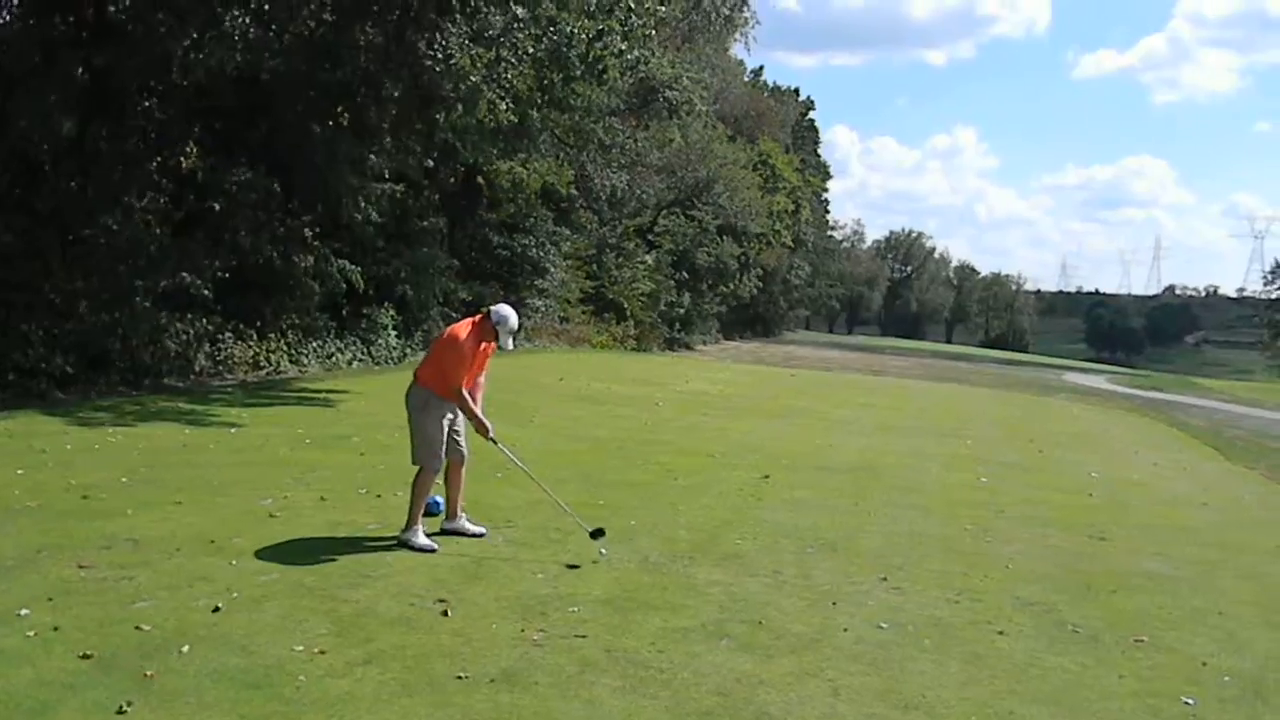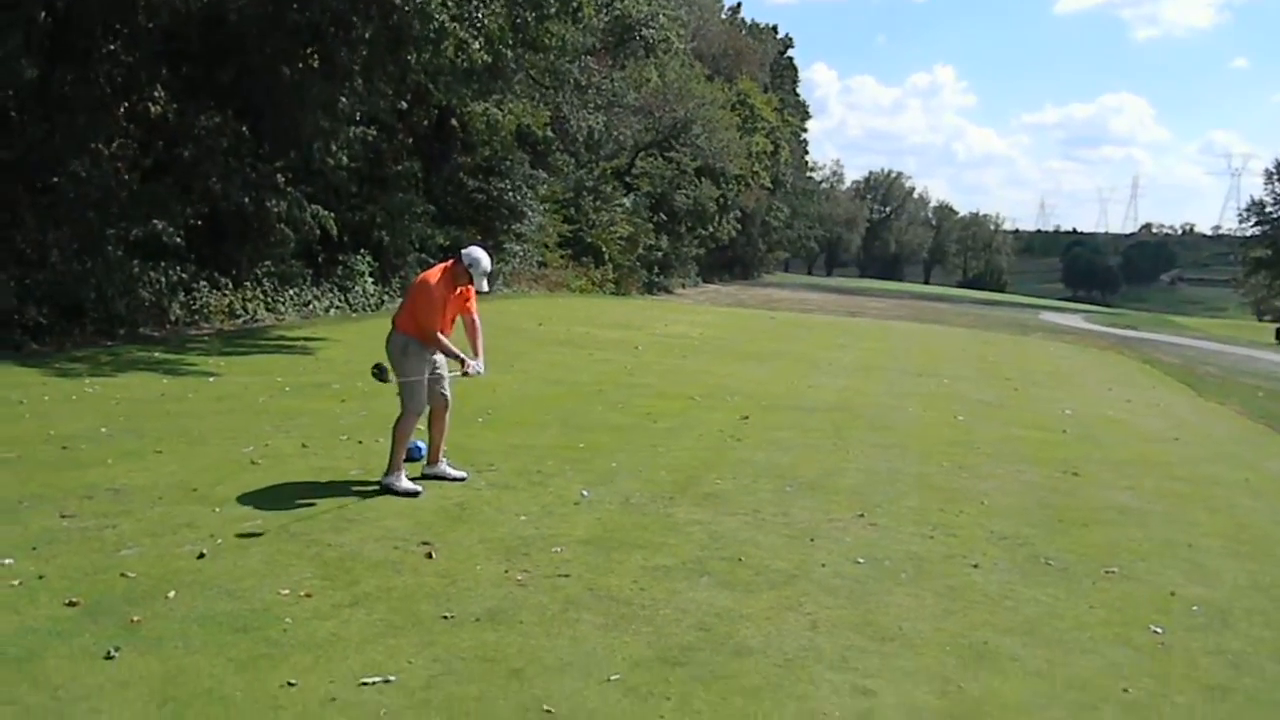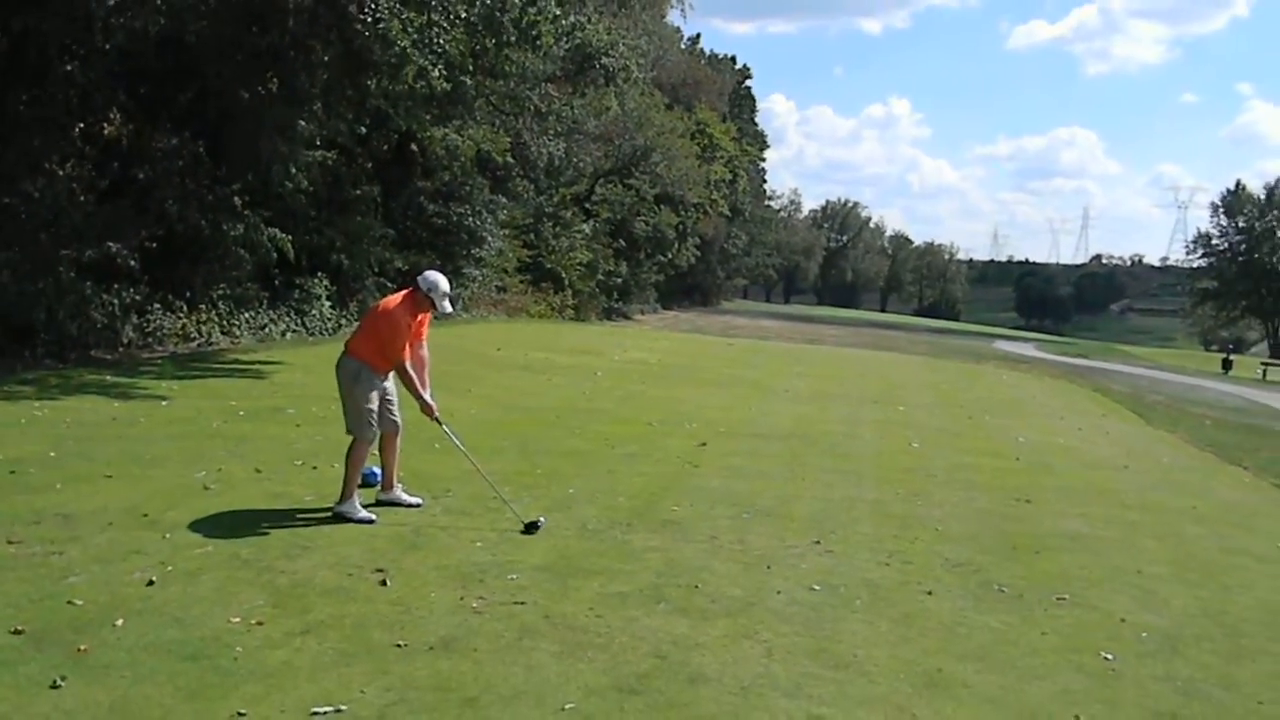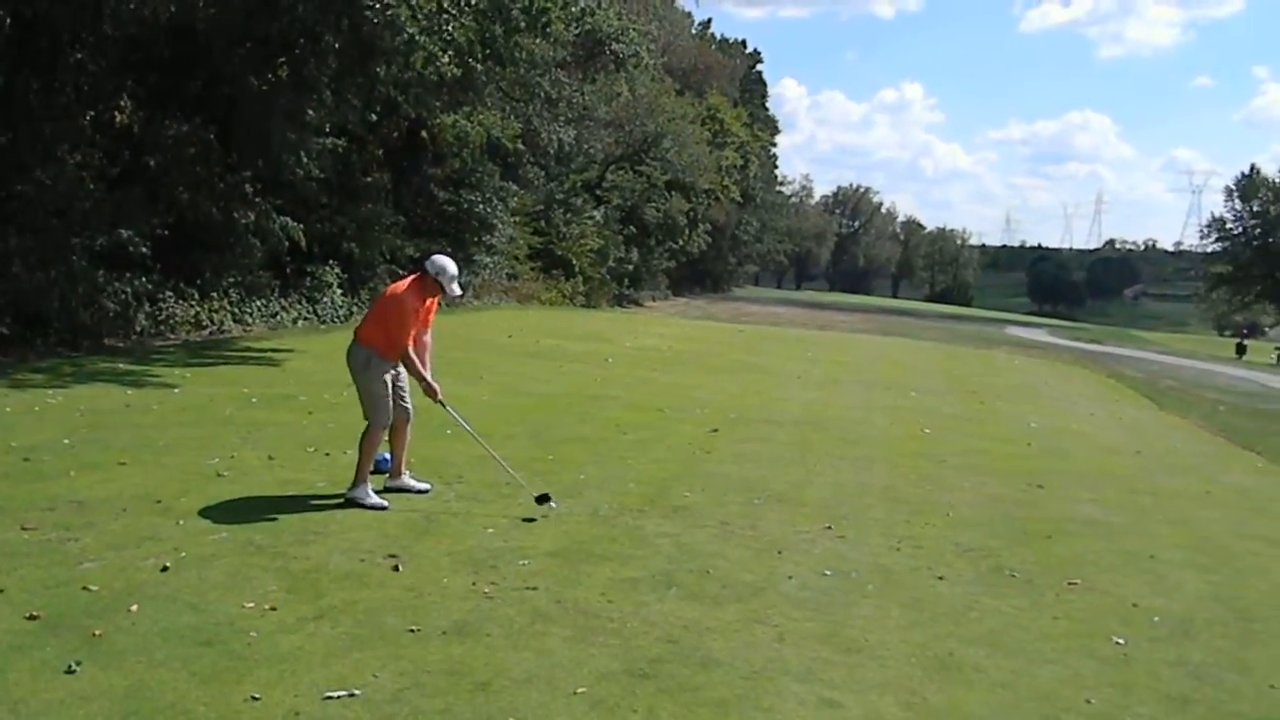
dt=1s
person 1, frame 1
left shoulder: (486, 339)
right shoulder: (460, 340)
left elbow: (479, 376)
right elbow: (458, 390)
left wrist: (478, 413)
right wrist: (477, 420)
left hip: (450, 401)
right hip: (428, 399)
left knee: (458, 459)
right knee: (431, 464)
left ankle: (453, 519)
right ankle: (412, 530)
person 1, frame 2
left shoulder: (464, 284)
right shoulder: (431, 285)
left elbow: (472, 319)
right elbow: (432, 334)
left wrist: (478, 357)
right wrist: (461, 358)
left hip: (432, 346)
right hip: (408, 344)
left knee: (442, 403)
right knee: (414, 407)
left ankle: (435, 464)
right ankle: (394, 474)
person 1, frame 3
left shoulder: (421, 310)
right shoulder: (395, 313)
left elbow: (420, 349)
right elbow: (402, 366)
left wrist: (426, 391)
right wrist: (421, 400)
left hip: (380, 370)
right hip: (358, 369)
left knee: (392, 428)
right knee: (366, 434)
left ankle: (389, 489)
right ankle: (346, 502)
person 1, frame 4
left shoulder: (430, 295)
right shoulder: (403, 298)
left elbow: (423, 335)
right elbow: (405, 350)
left wrist: (427, 376)
right wrist: (425, 382)
left hip: (390, 357)
right hip: (369, 356)
left knee: (403, 416)
right knee: (381, 420)
left ankle: (397, 476)
right ankle: (359, 487)
